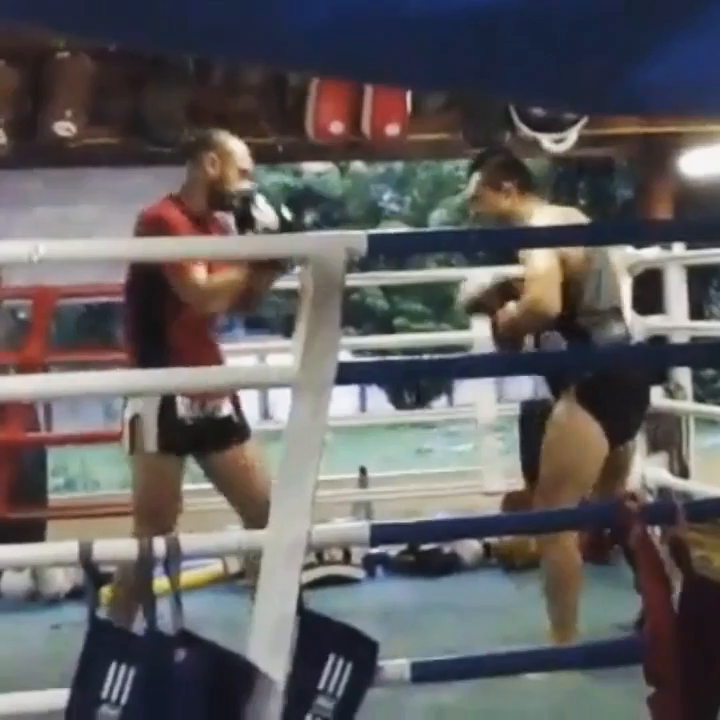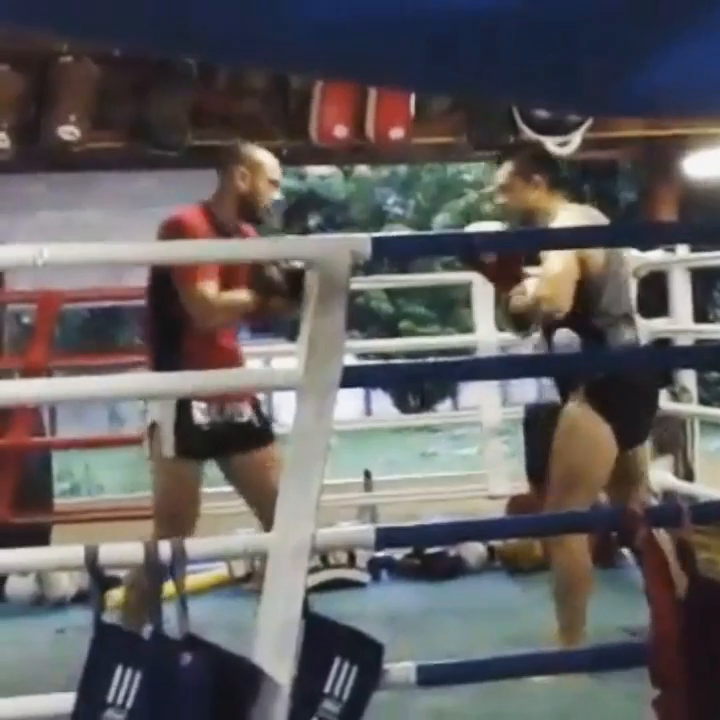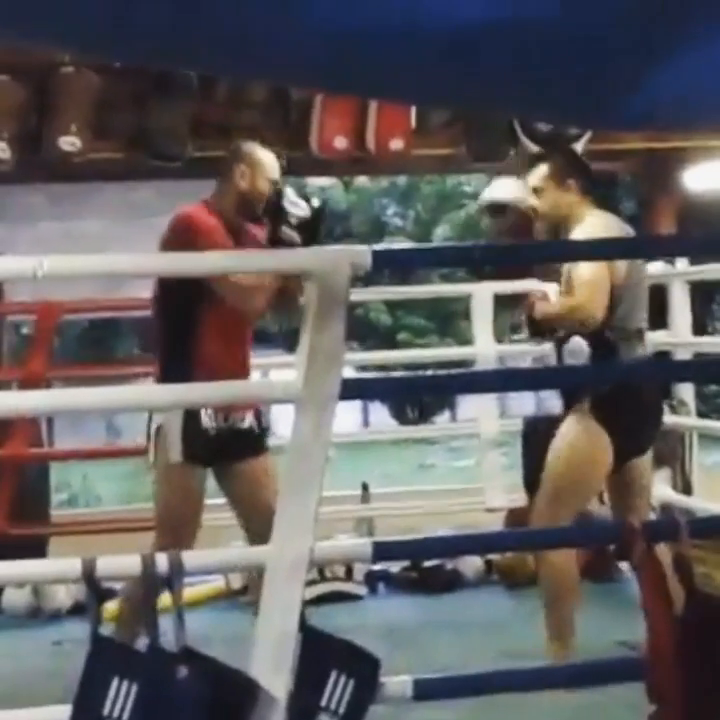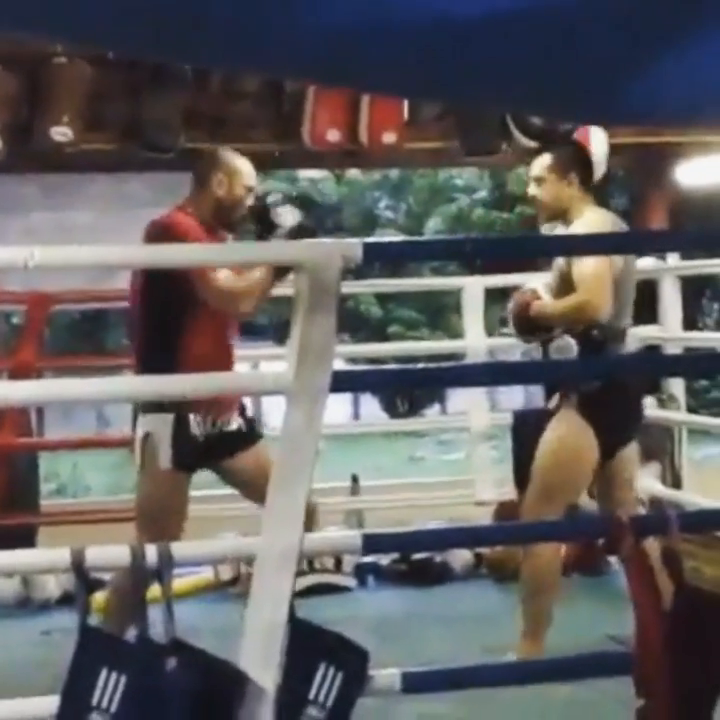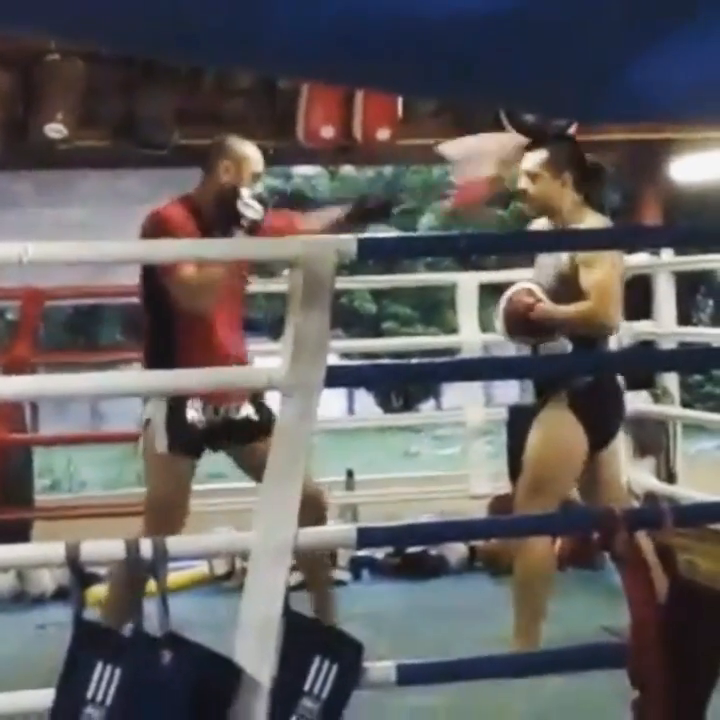
dt=0.2s
person 1, frame 1
left shoulder: (541, 231)
right shoulder: (569, 218)
left elbow: (544, 304)
left wrist: (506, 323)
right wrist: (513, 300)
left hip: (593, 381)
right hip: (622, 373)
left knee: (550, 513)
right knee: (613, 502)
left ankle: (563, 645)
person 1, frame 2
left shoulder: (563, 228)
right shoulder: (587, 219)
left elbow: (554, 302)
left wrist: (517, 300)
right wrist: (521, 281)
left hip: (603, 384)
right hip: (631, 377)
left knee: (562, 517)
right knee: (632, 509)
left ankle: (570, 648)
person 1, frame 3
left shoulder: (590, 234)
right shoulder: (609, 229)
left elbow: (589, 309)
right elbow: (587, 293)
left wrist: (543, 310)
left hip: (606, 396)
right hip: (634, 391)
left knee: (548, 524)
right knee: (638, 525)
left ankle: (559, 655)
person 1, frame 4
left shoulder: (590, 229)
right shoulder: (592, 226)
left elbow: (595, 305)
left wrist: (539, 310)
left hip: (592, 391)
right hip: (612, 388)
left knee: (537, 519)
right knee: (627, 519)
left ankle: (529, 652)
person 1, frame 5
left shoulder: (592, 235)
right shoulder: (545, 229)
left elbow: (605, 315)
left wrist: (540, 313)
left hip: (577, 389)
right hip: (582, 388)
left knee: (530, 515)
right knee: (616, 515)
left ankle: (524, 648)
person 2, frame 1
left shoulder: (215, 225)
right shoulder: (162, 221)
left elbow: (243, 300)
right elbow: (206, 298)
left wrist: (271, 258)
left hip: (212, 395)
right hip: (162, 399)
left knee: (266, 514)
right knee: (154, 534)
person 2, frame 2
left shoulder: (247, 235)
right shoulder: (185, 227)
left elbow: (263, 312)
right elbow: (207, 312)
left wrist: (292, 288)
right wrist: (264, 286)
left hip: (236, 401)
right hip: (184, 403)
right knee: (172, 539)
person 2, frame 3
left shoulder: (250, 234)
right shoulder: (194, 224)
left elbow: (280, 297)
right elbow: (249, 297)
right wrist: (287, 243)
left hip: (237, 408)
right hip: (189, 408)
left knee: (272, 534)
right knee: (172, 547)
person 2, frame 4
left shoulder: (216, 237)
right shoulder: (174, 229)
left elbow: (249, 299)
right elbow: (235, 300)
left hip: (223, 410)
right hip: (173, 413)
left knee: (297, 511)
right knee: (156, 547)
person 2, frame 5
left shoulder: (237, 220)
right shoulder: (168, 221)
left elbow: (306, 228)
right elbow: (195, 296)
left wrist: (357, 210)
right wrist: (237, 235)
left hip: (238, 394)
right hip: (181, 402)
left knee: (309, 502)
right knee: (160, 534)
left ankle: (328, 630)
